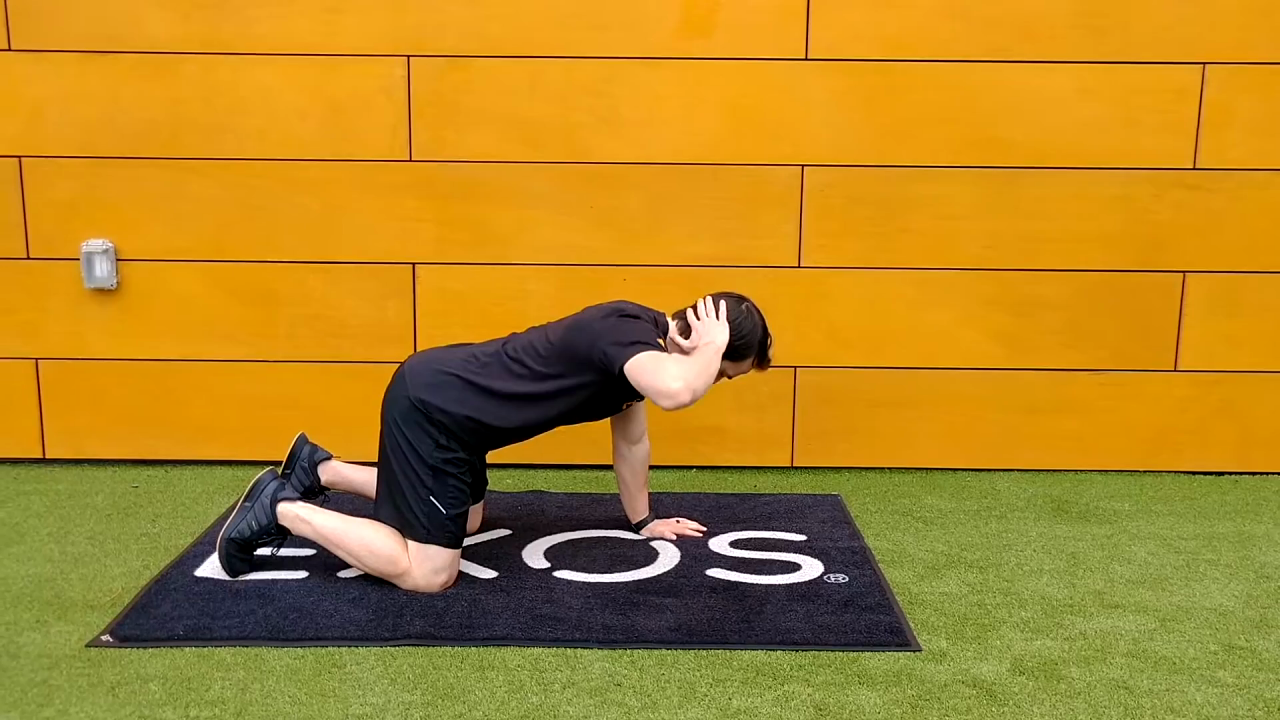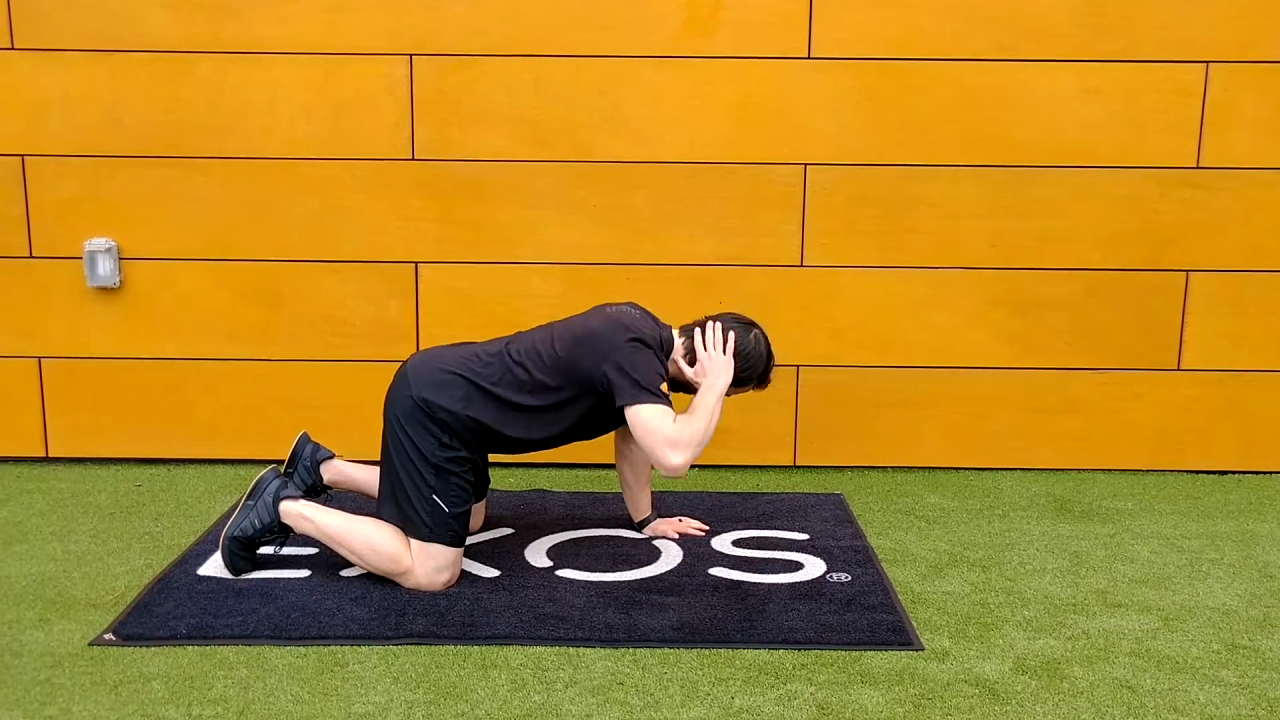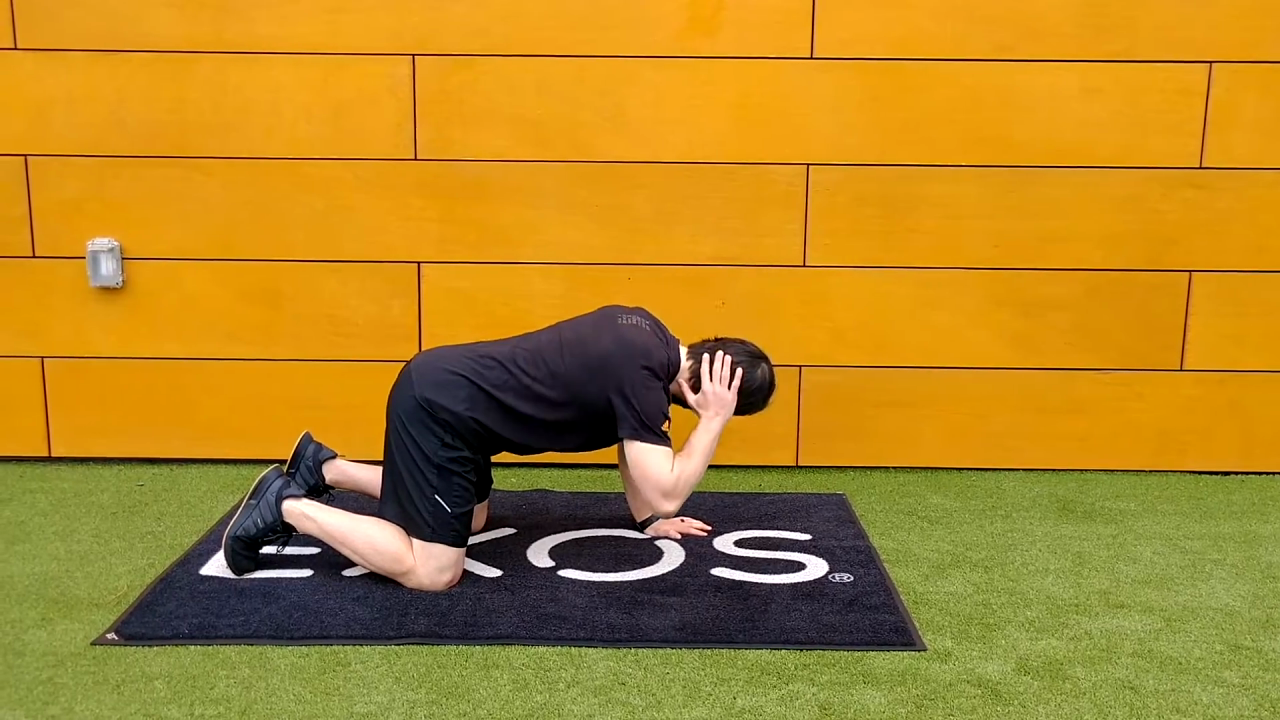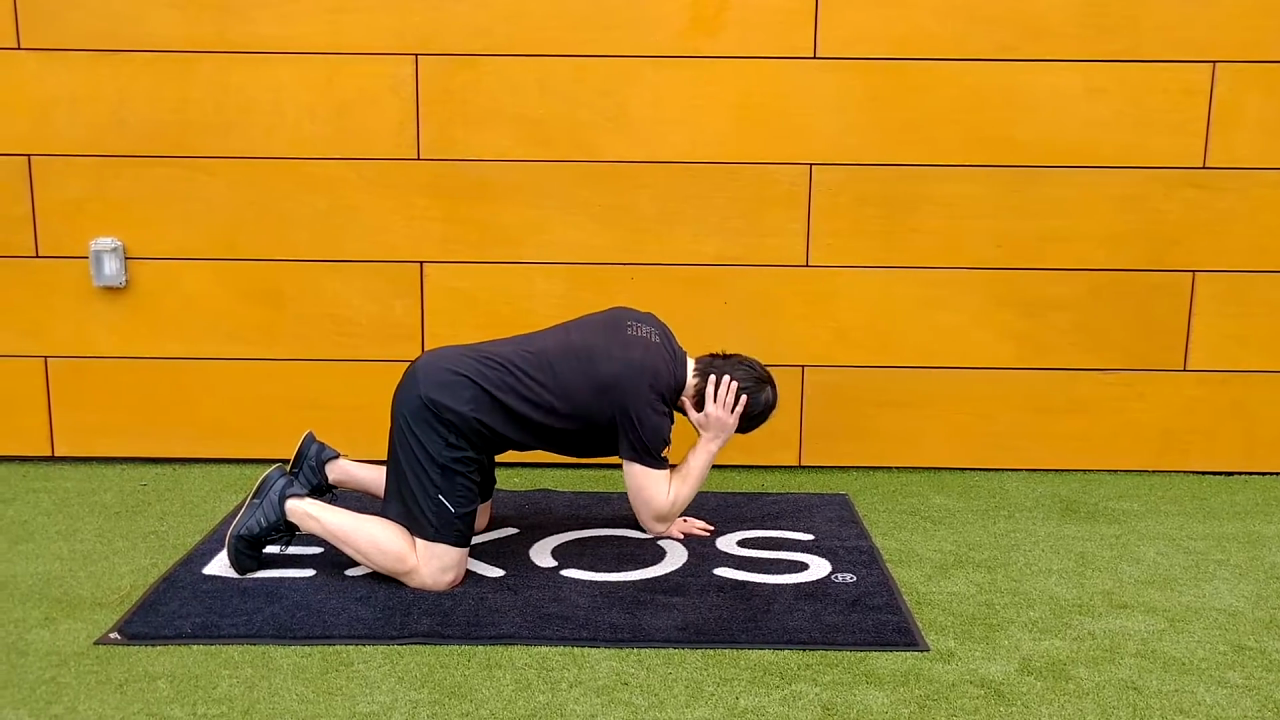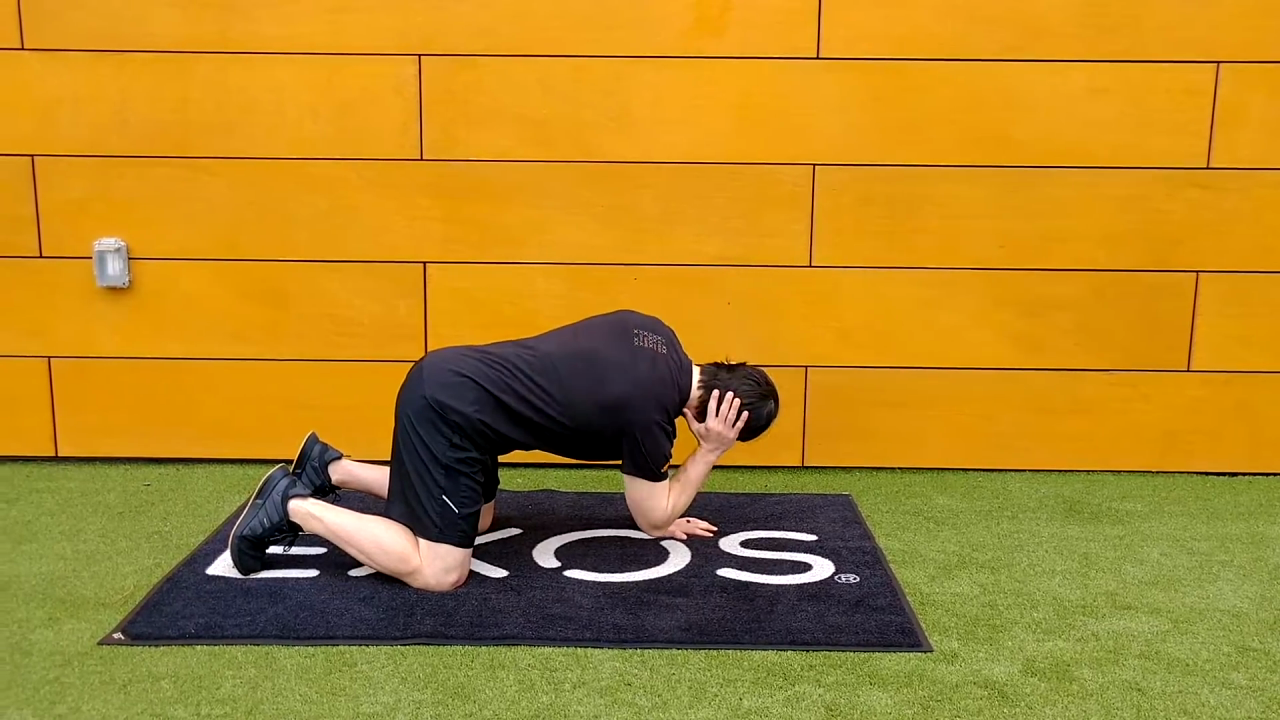
dt=0.2s
person 1, frame 1
left shoulder: (639, 330)
right shoulder: (630, 330)
left elbow: (630, 432)
right elbow: (676, 391)
left wrist: (642, 520)
right wrist: (711, 348)
left hip: (441, 394)
right hip: (431, 408)
left knee: (467, 521)
right knee: (428, 573)
left ankle: (319, 469)
right ankle: (282, 509)
person 1, frame 2
left shoulder: (643, 332)
right shoulder: (635, 355)
left elbow: (635, 434)
right elbow: (673, 455)
left wrist: (645, 519)
right wrist: (714, 387)
left hip: (440, 388)
right hip: (433, 407)
left knee: (468, 518)
right knee: (431, 572)
left ankle: (321, 468)
right ankle: (283, 507)
person 1, frame 3
left shoulder: (648, 334)
right shoulder: (642, 377)
left elbow: (633, 436)
right elbow: (665, 495)
left wrist: (646, 521)
right wrist: (712, 422)
left hip: (442, 385)
right hip: (438, 408)
left knee: (470, 519)
right knee: (433, 572)
left ankle: (322, 468)
right ankle: (286, 507)
person 1, frame 4
left shoulder: (652, 335)
right shoulder: (645, 398)
right elbow: (655, 516)
left wrist: (663, 515)
right wrist: (711, 443)
left hip: (445, 383)
right hip: (443, 408)
left knee: (473, 518)
right knee: (435, 571)
left ankle: (326, 467)
right ankle: (289, 504)
person 1, frame 5
left shoulder: (657, 337)
right shoulder: (649, 410)
right elbow: (652, 518)
left wrist: (664, 515)
right wrist: (710, 452)
left hip: (449, 381)
right hip: (447, 410)
left knee: (476, 519)
right knee: (439, 572)
left ankle: (329, 468)
right ankle: (293, 504)
